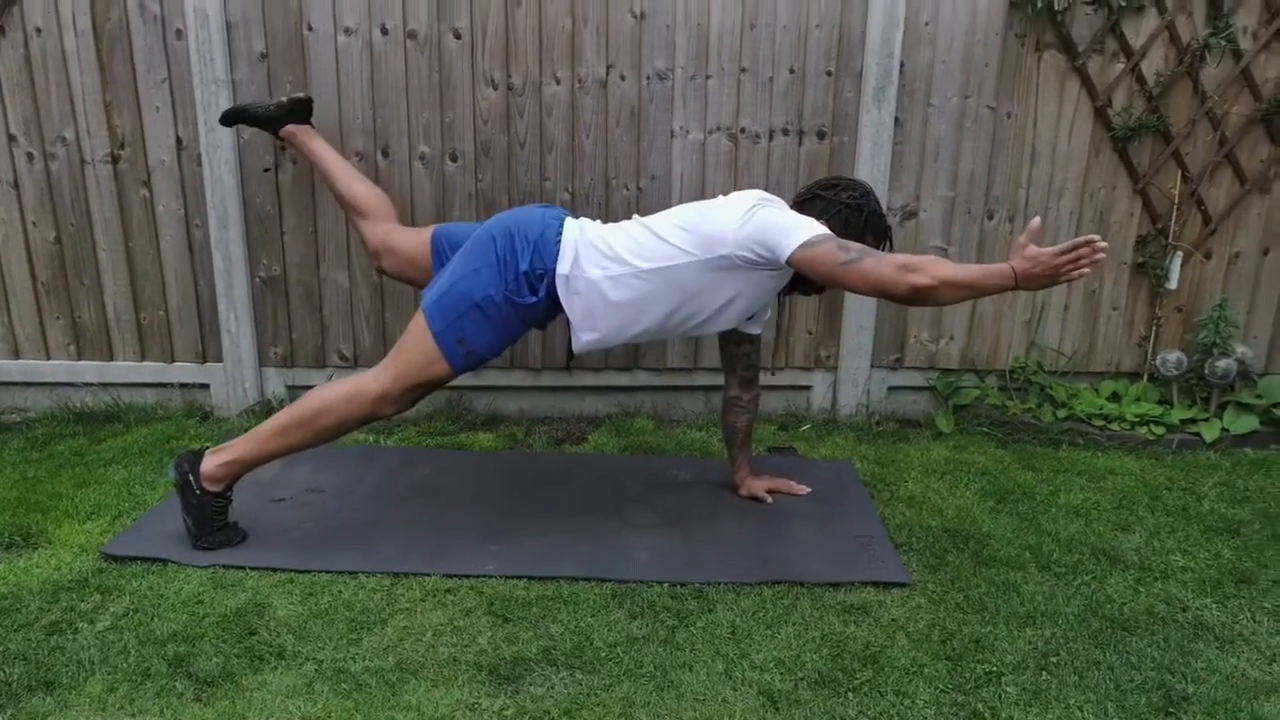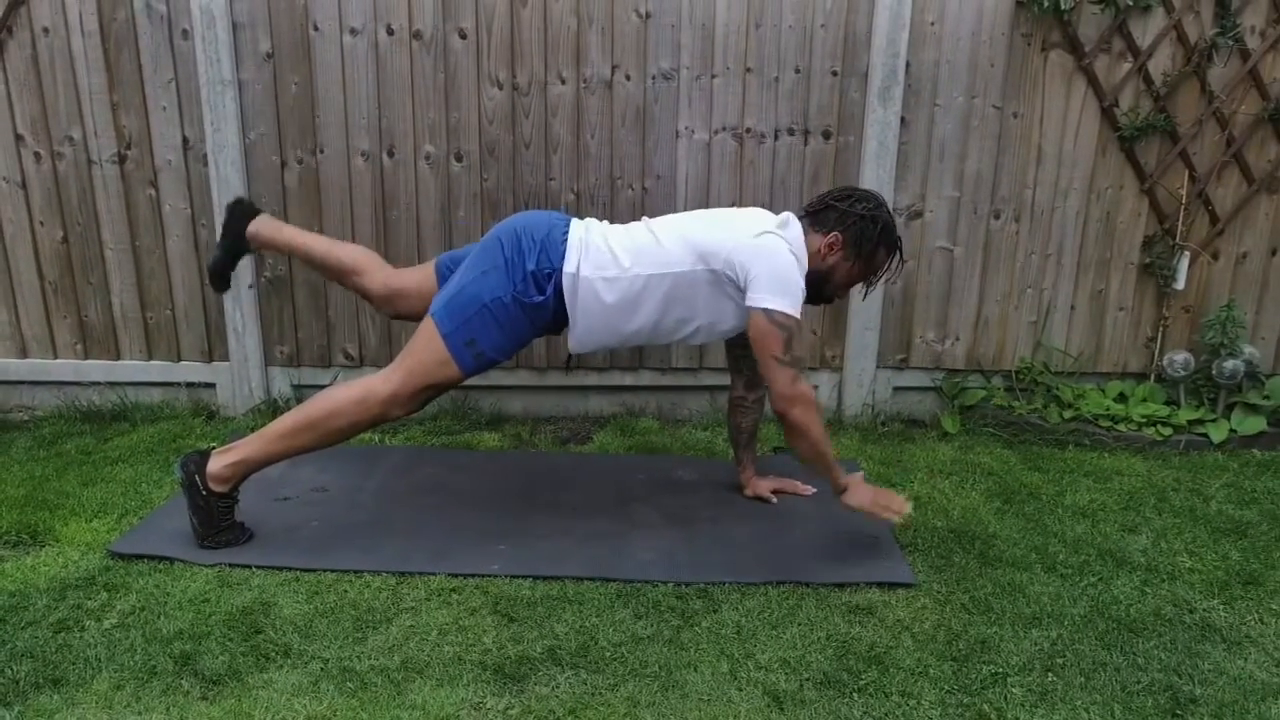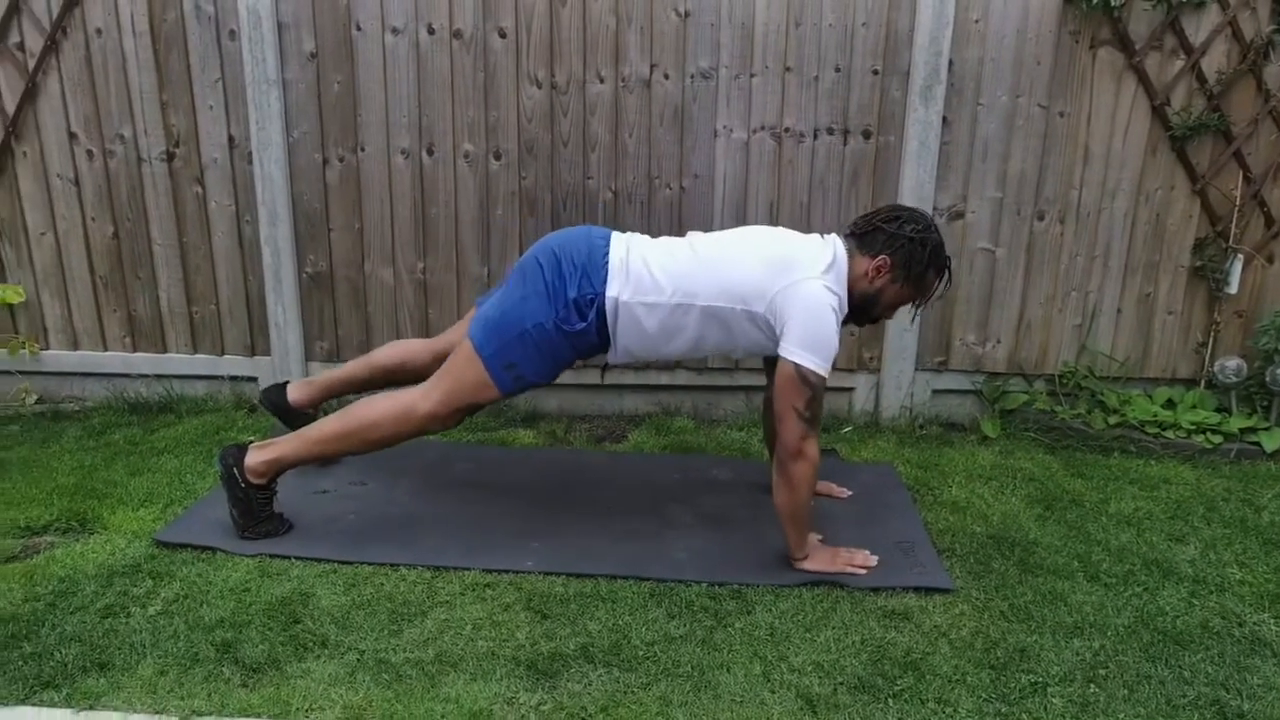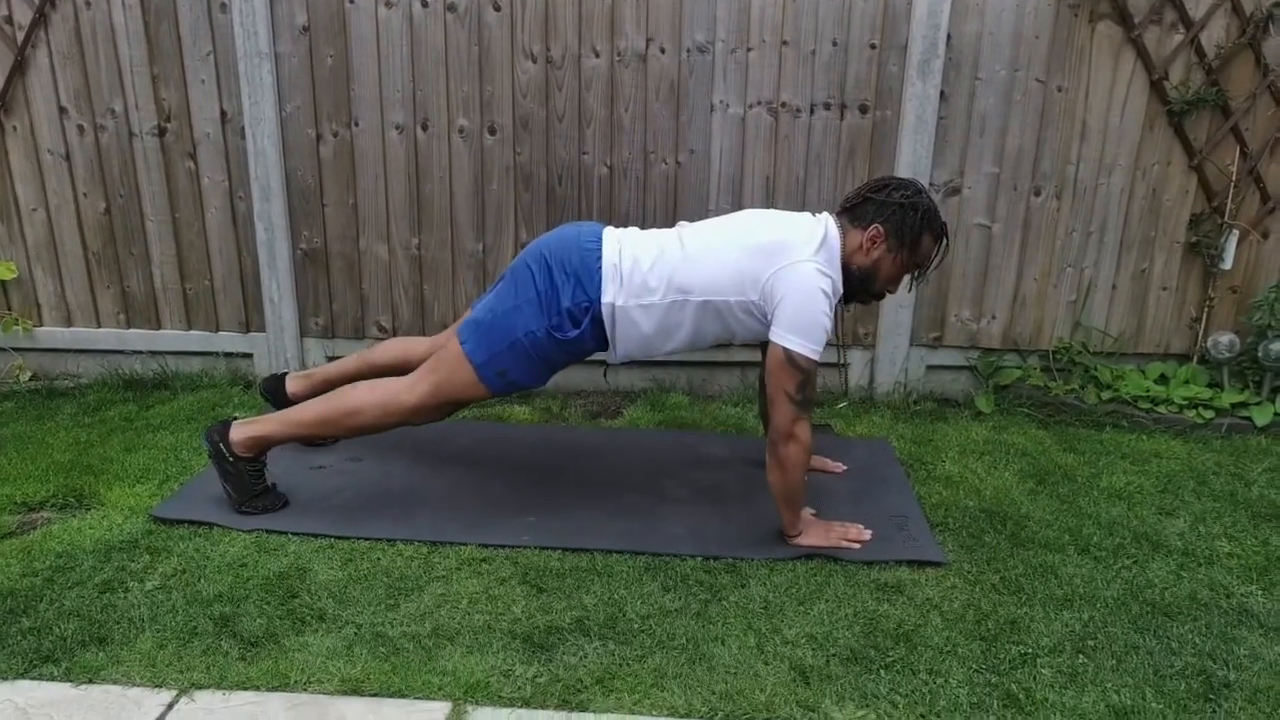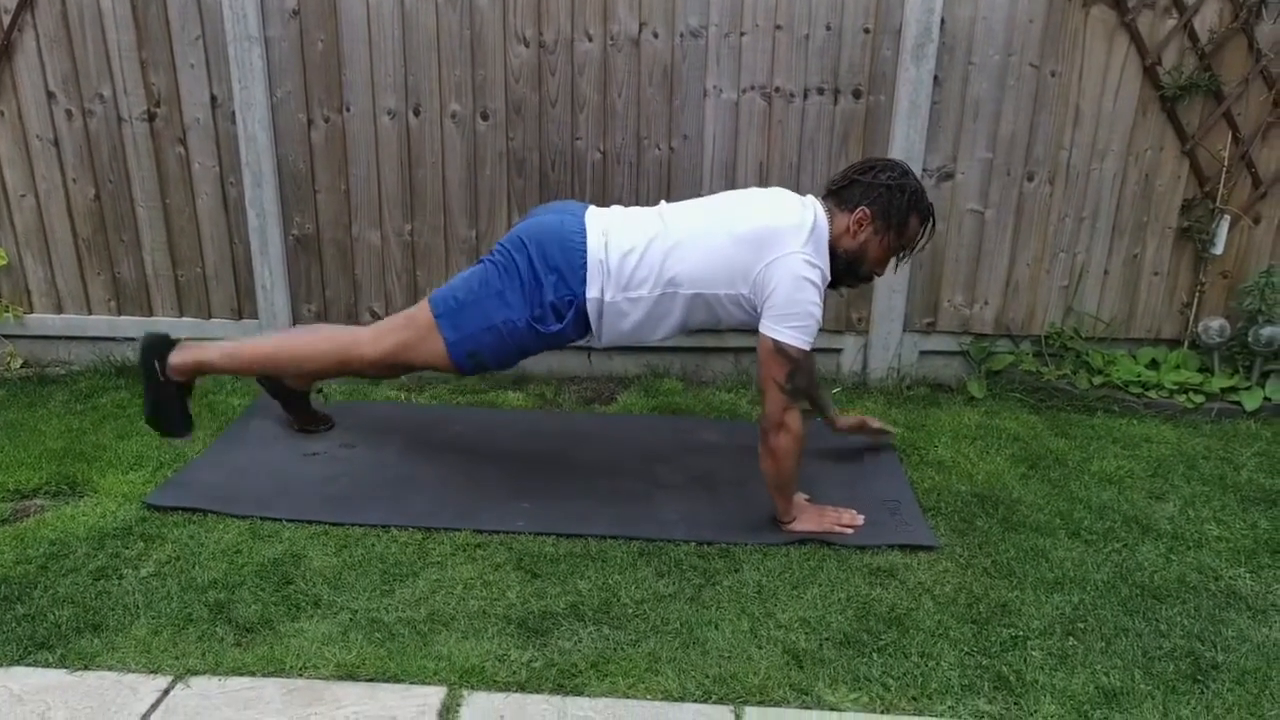
dt=0.5s
person 1, frame 1
left shoulder: (758, 280)
right shoulder: (770, 226)
left elbow: (741, 378)
right elbow: (905, 281)
left wrist: (745, 473)
right wrist: (1016, 274)
left hip: (539, 259)
right hip: (533, 261)
left knee: (387, 242)
right knee: (388, 388)
left ankle: (293, 128)
right ankle: (211, 470)
person 1, frame 2
left shoulder: (752, 256)
right shoulder: (776, 258)
left elbow: (747, 376)
right elbow: (788, 392)
left wrist: (747, 470)
right wrist: (844, 483)
left hip: (544, 253)
right hip: (537, 268)
left knee: (384, 285)
right knee: (394, 391)
left ankle: (254, 228)
right ankle: (217, 473)
person 1, frame 3
left shoulder: (809, 259)
right shoulder: (819, 301)
left elbow: (777, 393)
right elbow: (798, 439)
left wrist: (792, 473)
right wrist: (804, 548)
left hip: (583, 266)
right hip: (580, 289)
left knee: (442, 352)
right knee: (438, 402)
left ankle: (298, 396)
right ankle: (257, 463)
person 1, frame 4
left shoulder: (801, 239)
right shoulder: (811, 283)
left elbow: (773, 388)
right elbow: (788, 420)
left wrist: (789, 451)
right wrist: (798, 523)
left hip: (579, 261)
right hip: (575, 294)
left knee: (440, 352)
right knee: (426, 395)
left ankle: (298, 386)
right ankle: (245, 440)
person 1, frame 5
left shoulder: (791, 215)
right shoulder: (800, 272)
left elbow: (785, 336)
right elbow: (778, 414)
left wrist: (833, 411)
right wrist: (792, 508)
left hip: (565, 241)
right hip: (560, 284)
left knee: (407, 343)
right knee: (387, 344)
left ankle: (296, 376)
right ankle: (182, 359)
